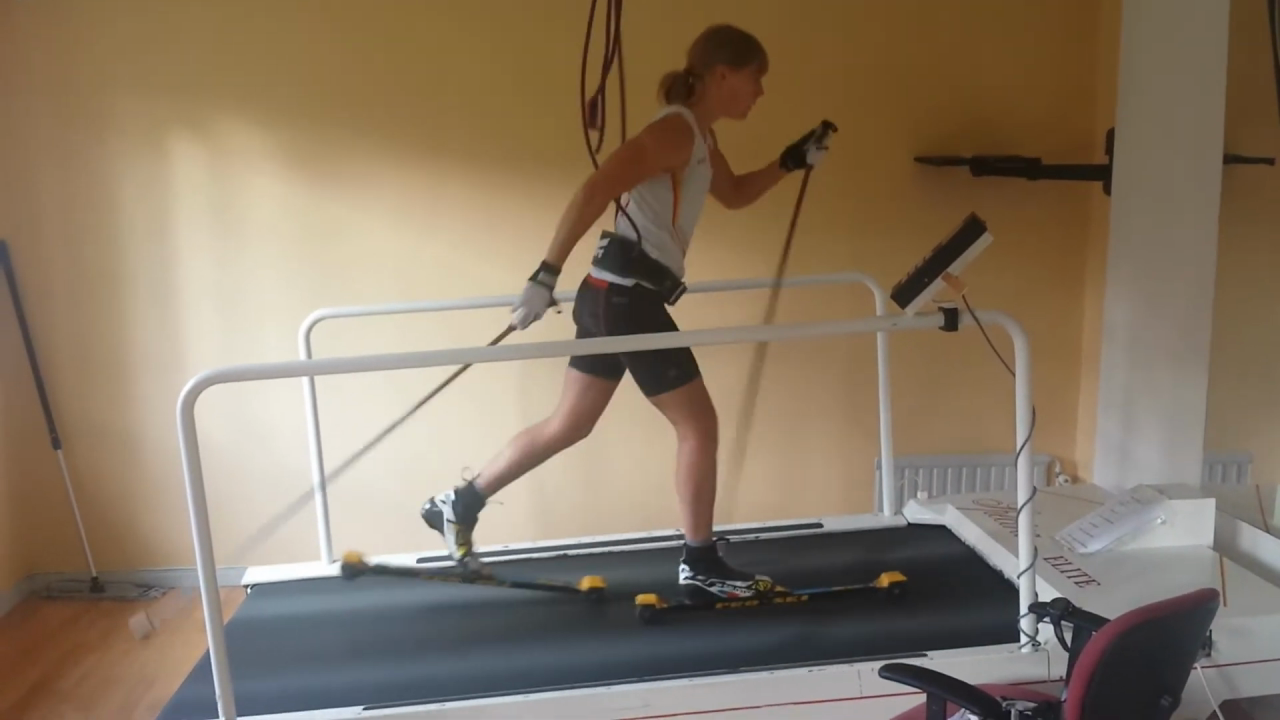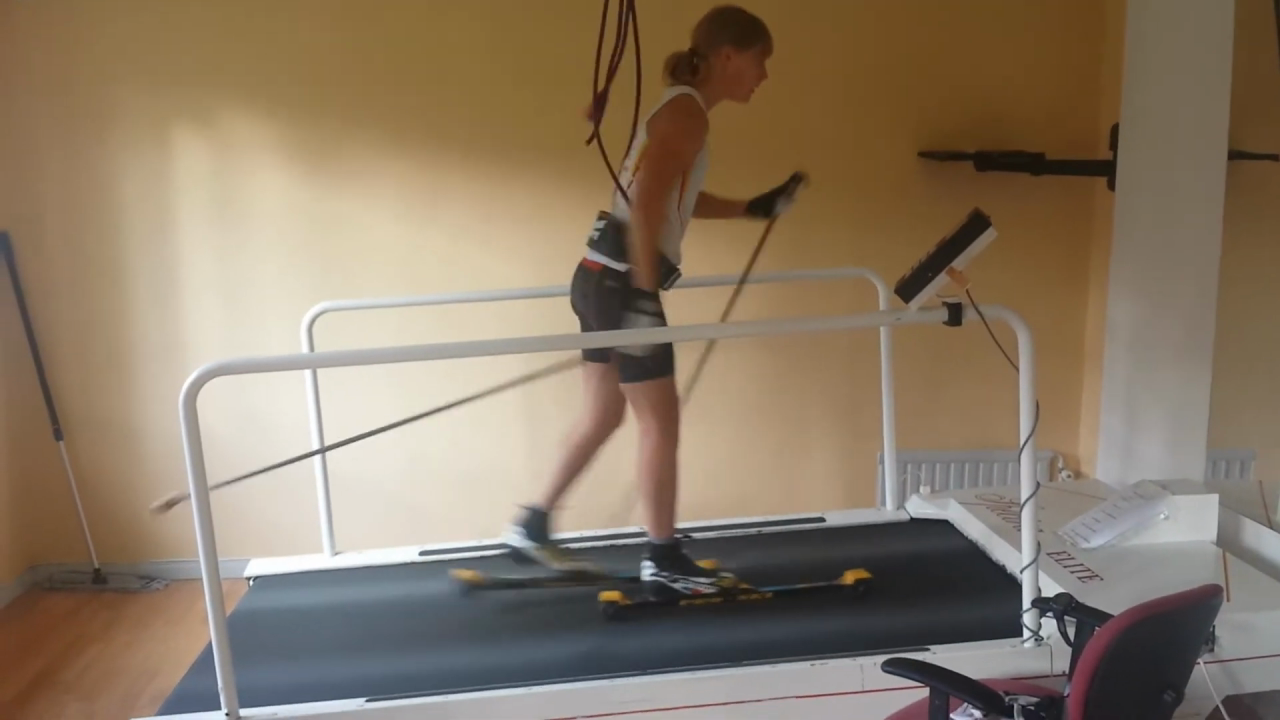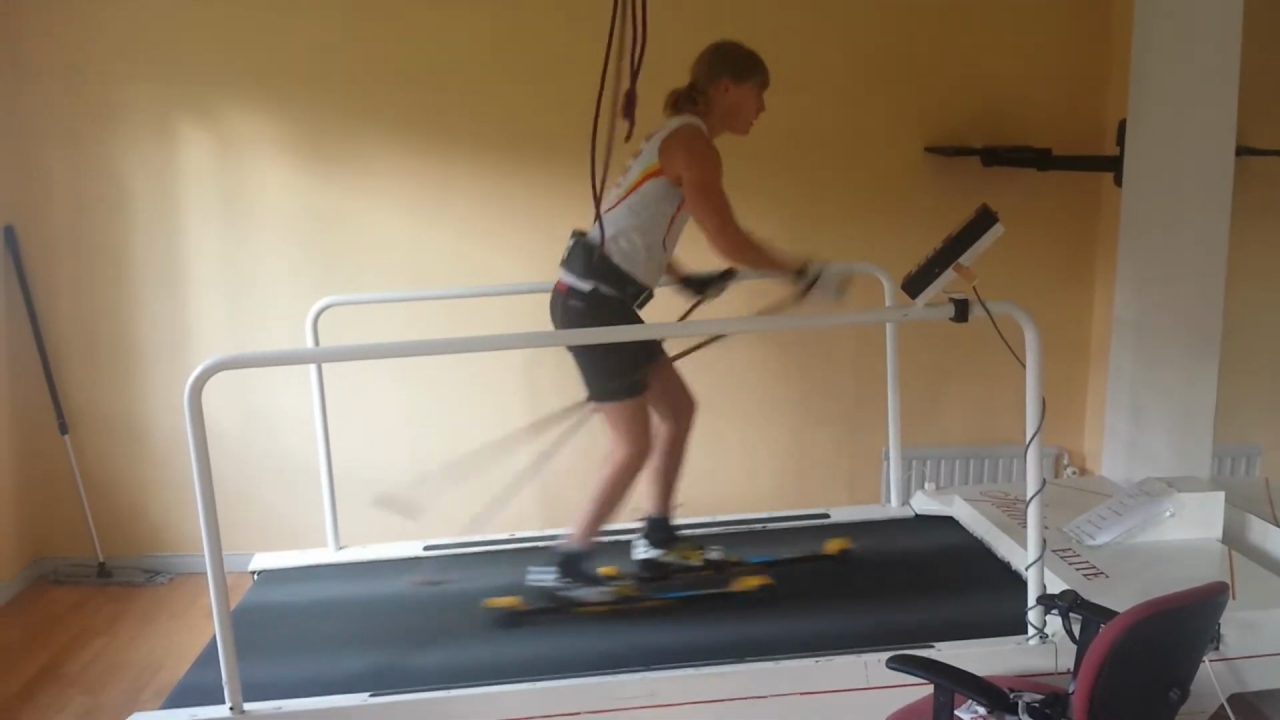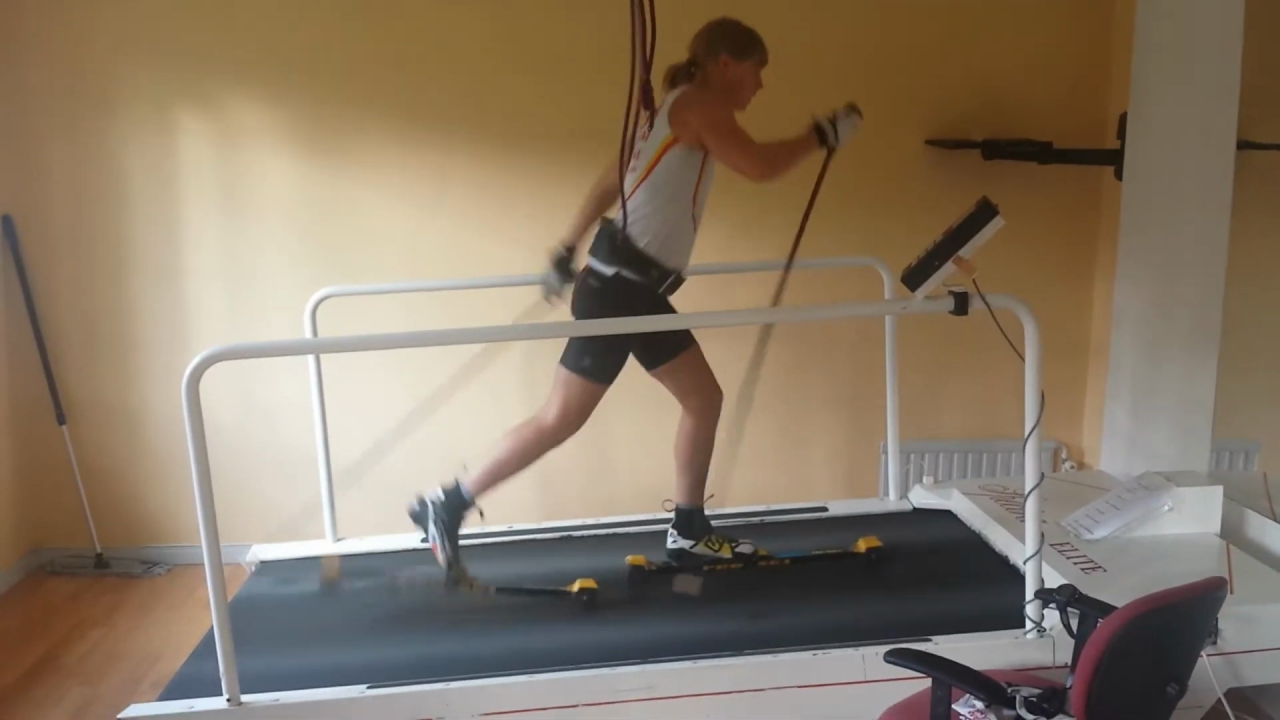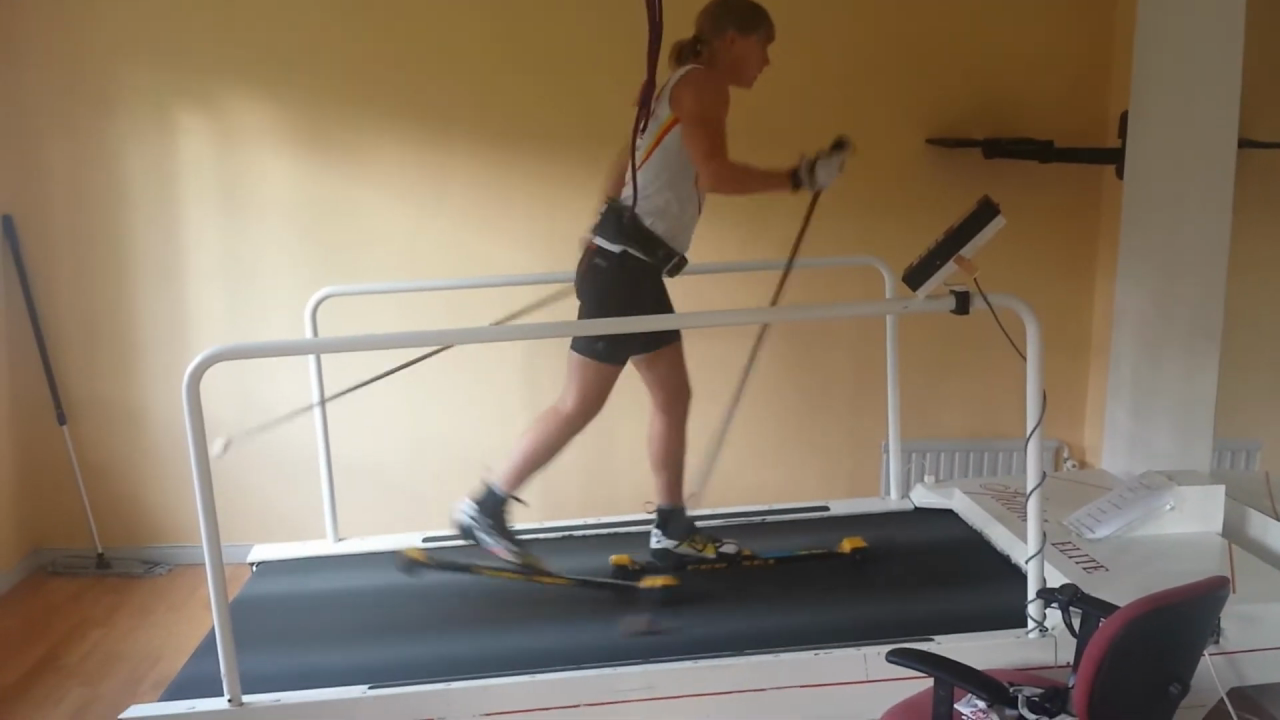
dt=0.2s
person 1, frame 1
left shoulder: (698, 134)
right shoulder: (674, 131)
left elbow: (733, 192)
right elbow: (593, 191)
left wrist: (793, 159)
right wrist: (546, 273)
left hip: (612, 294)
right hip: (629, 296)
left knee: (567, 425)
right knee: (698, 426)
left ankle: (459, 504)
right ankle: (700, 564)
person 1, frame 2
left shoulder: (682, 109)
right shoulder: (685, 113)
left elbow: (682, 201)
right elbow: (646, 204)
left wrist: (757, 206)
right wrist: (648, 302)
left hip: (608, 278)
right hip: (618, 281)
left knee: (604, 415)
right knee: (660, 421)
left ankle: (532, 524)
right ankle: (662, 561)
person 1, frame 3
left shoulder: (677, 140)
right shoulder: (691, 145)
right elbow: (725, 237)
left wrist: (687, 278)
right wrist: (800, 272)
left hip: (600, 294)
right hip: (591, 300)
left knee: (677, 410)
right knee: (634, 443)
left ankle: (656, 537)
right ankle: (565, 564)
person 1, frame 4
left shoulder: (674, 116)
right shoulder: (699, 106)
left elbow: (607, 185)
right elbow: (756, 164)
left wrist: (568, 252)
right wrist: (823, 134)
left hip: (635, 288)
right hip: (617, 287)
left knee: (705, 398)
right knee: (560, 421)
left ankle: (688, 530)
right ankle: (445, 506)
person 1, frame 5
left shoulder: (684, 95)
right shoulder: (701, 85)
left elbow: (625, 176)
right elbow: (716, 175)
right wrist: (798, 176)
left hip: (631, 265)
right hip: (621, 266)
left knee: (674, 398)
right knee: (580, 403)
left ankle: (672, 530)
right ankle: (485, 507)
